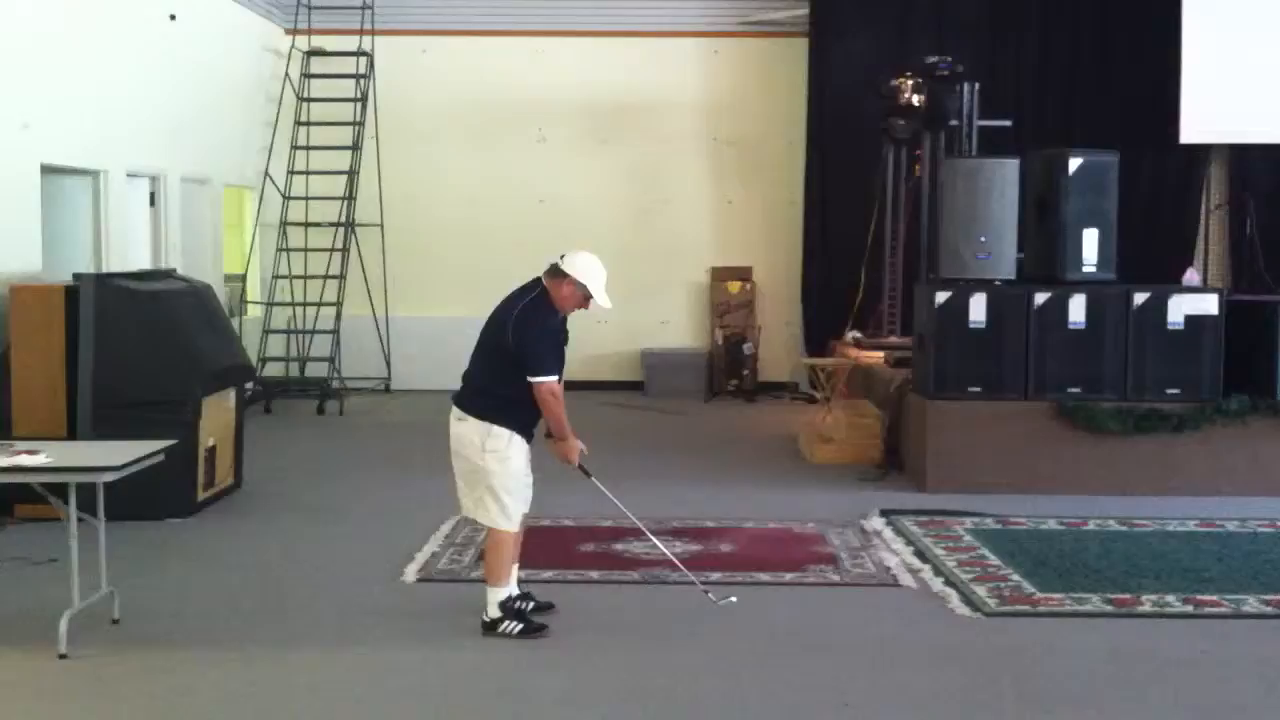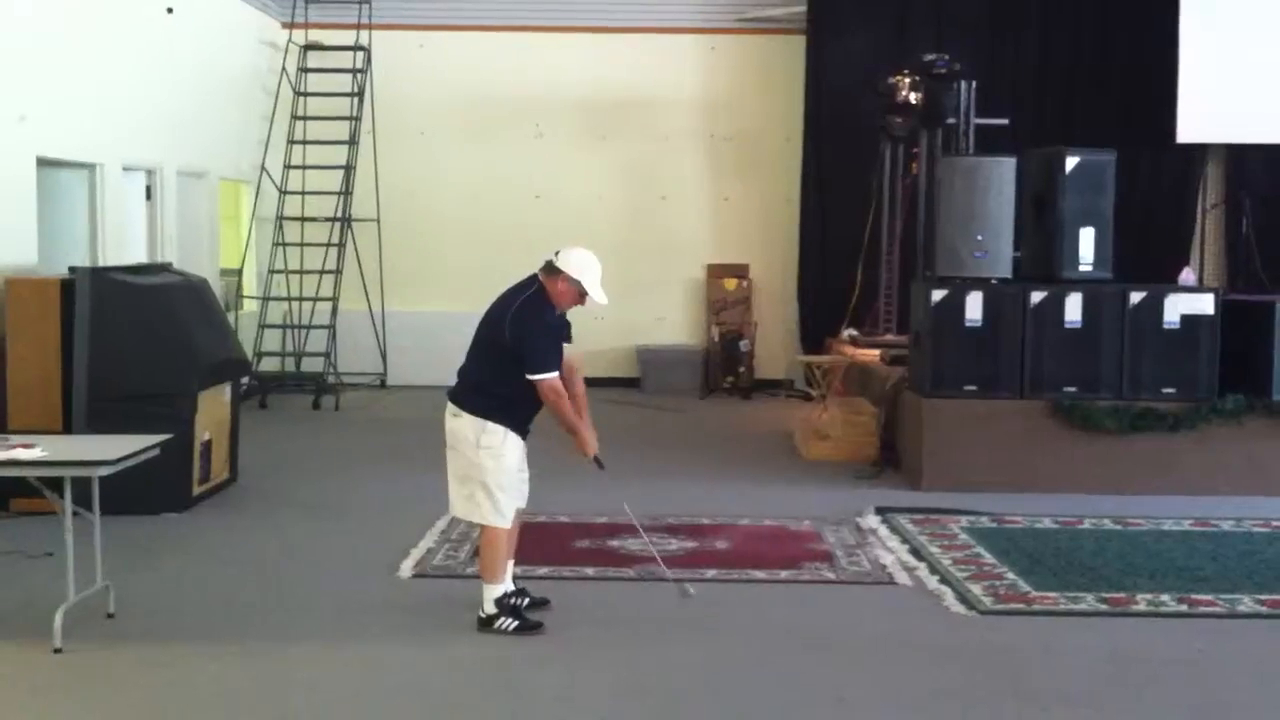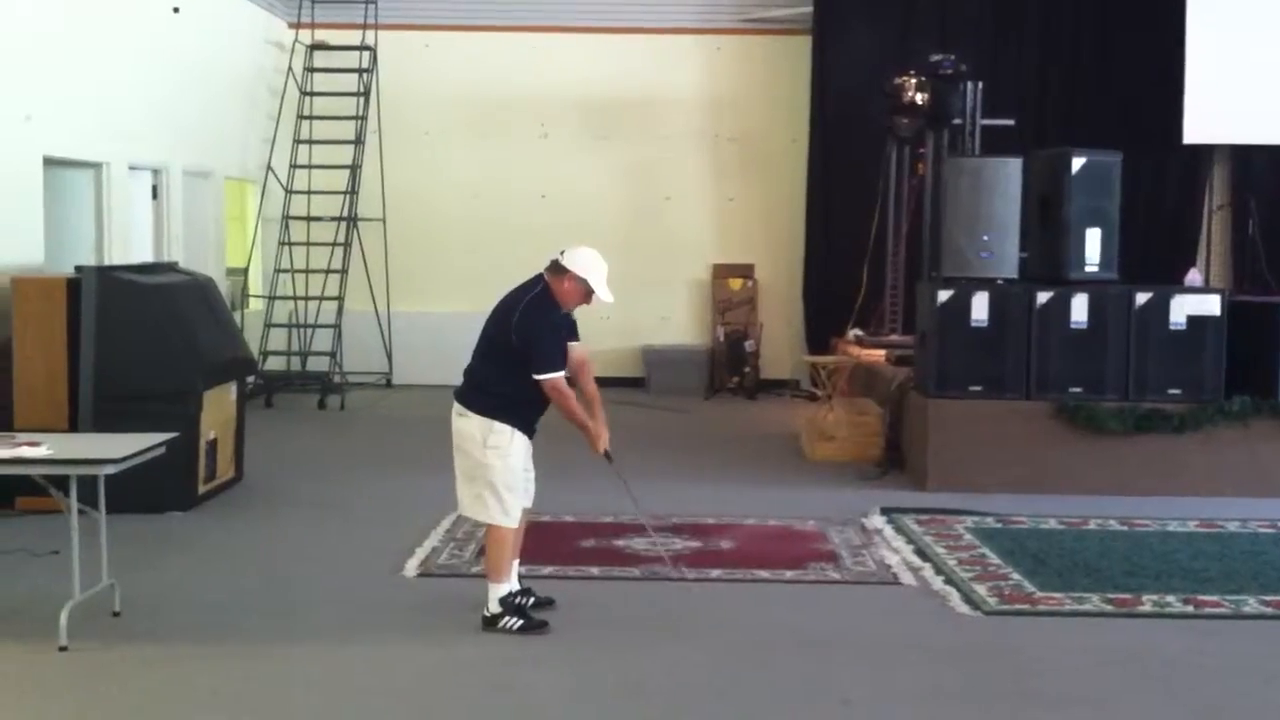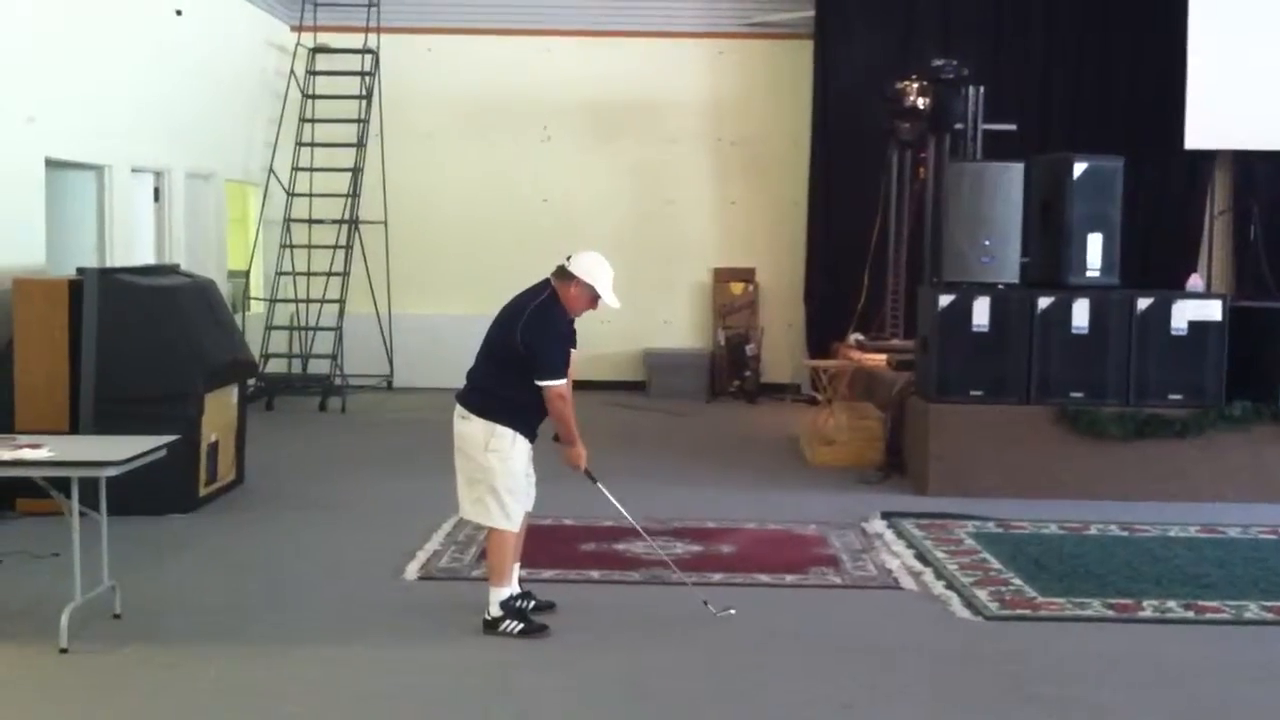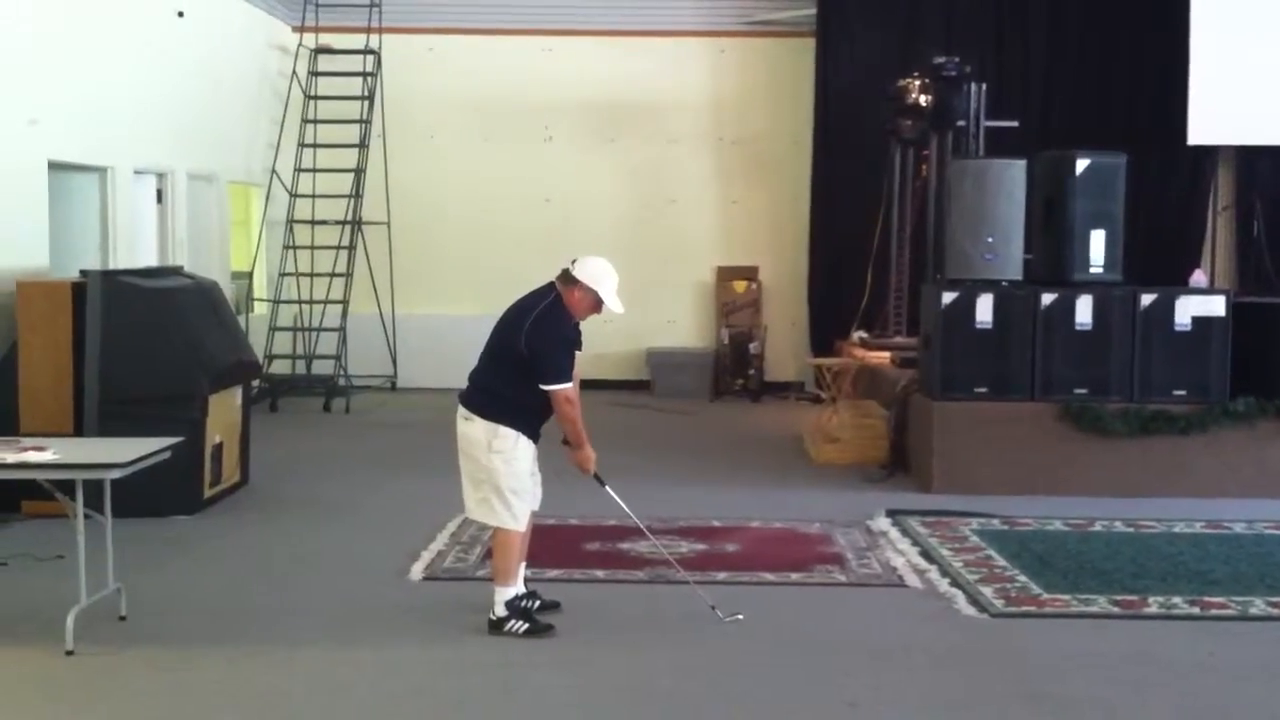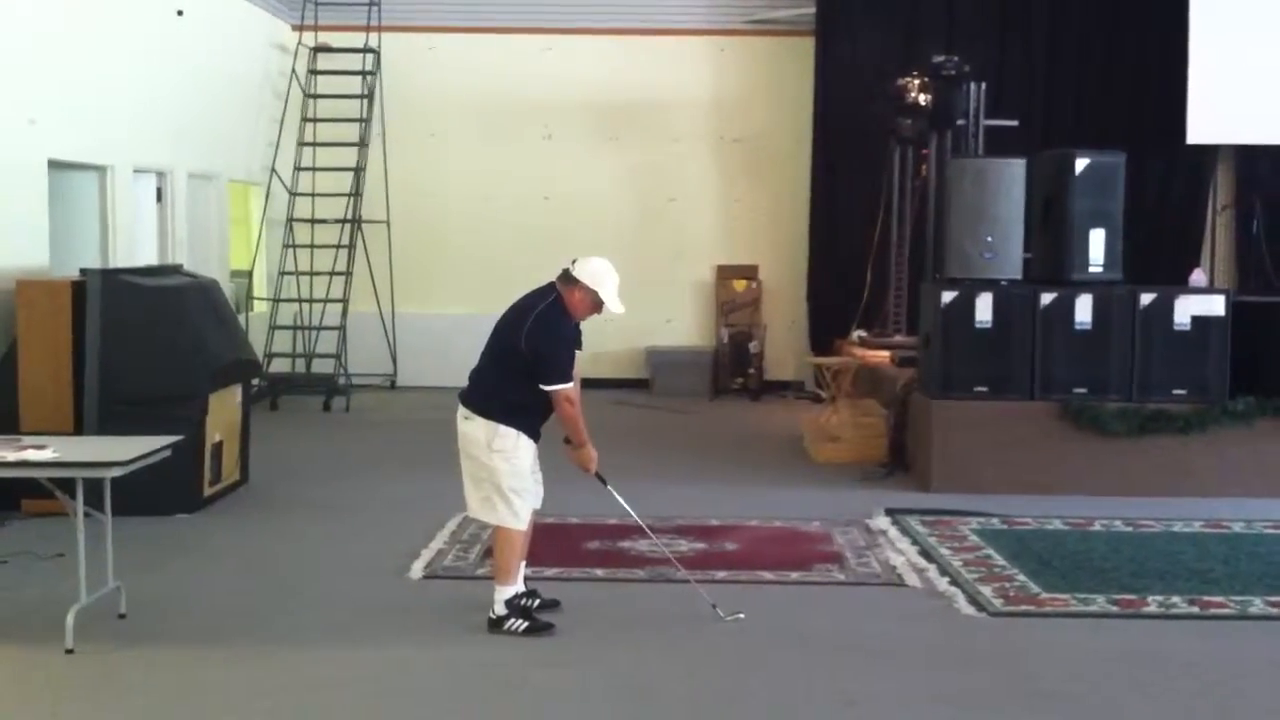
dt=0.5s
person 1, frame 1
left shoulder: (542, 306)
right shoulder: (535, 317)
left elbow: (552, 383)
right elbow: (546, 391)
left wrist: (562, 435)
right wrist: (565, 438)
left hip: (502, 423)
right hip: (489, 426)
left knee: (515, 511)
right knee: (503, 517)
left ankle: (510, 592)
right ankle: (497, 612)
person 1, frame 2
left shoulder: (542, 303)
right shoulder: (532, 315)
left elbow: (567, 367)
right elbow: (549, 388)
left wrist: (586, 423)
right wrist: (578, 432)
left hip: (501, 419)
right hip: (484, 422)
left knee: (512, 507)
right knee: (497, 514)
left ankle: (506, 589)
right ankle: (493, 608)
person 1, frame 3
left shoulder: (551, 304)
right shoulder: (537, 314)
left elbow: (576, 362)
right elbow: (555, 387)
left wrist: (599, 416)
right wrist: (589, 428)
left hip: (507, 419)
right hip: (490, 422)
left knee: (518, 505)
right knee: (503, 512)
left ankle: (510, 587)
right ankle: (498, 607)
person 1, frame 4
left shoulder: (551, 306)
right shoulder: (545, 320)
left elbow: (563, 377)
right elbow: (555, 395)
left wrist: (569, 437)
right wrist: (573, 443)
left hip: (507, 422)
right hip: (492, 425)
left knee: (518, 508)
right knee: (504, 515)
left ankle: (511, 591)
right ankle: (499, 610)
person 1, frame 5
left shoulder: (554, 309)
right shoulder: (548, 324)
left elbow: (568, 382)
right elbow: (562, 398)
left wrist: (575, 438)
right wrist: (581, 446)
left hip: (508, 421)
right hip: (495, 425)
left knee: (524, 507)
right knee: (510, 515)
left ankle: (516, 590)
right ankle: (504, 610)
person 1, frame 6
left shoulder: (555, 307)
right shoulder: (549, 324)
left elbow: (568, 379)
right elbow: (563, 397)
left wrist: (576, 437)
right wrist: (583, 445)
left hip: (509, 420)
right hip: (496, 425)
left knee: (525, 506)
right knee: (512, 514)
left ankle: (516, 590)
right ankle: (504, 609)
